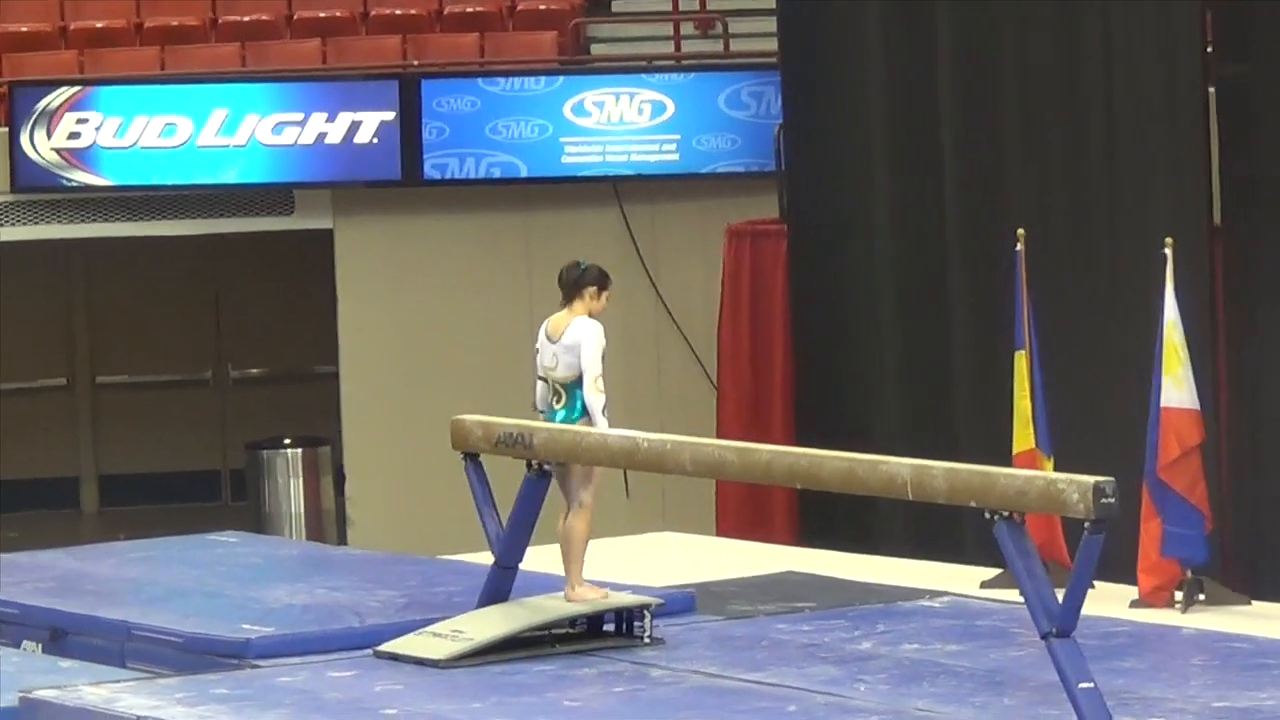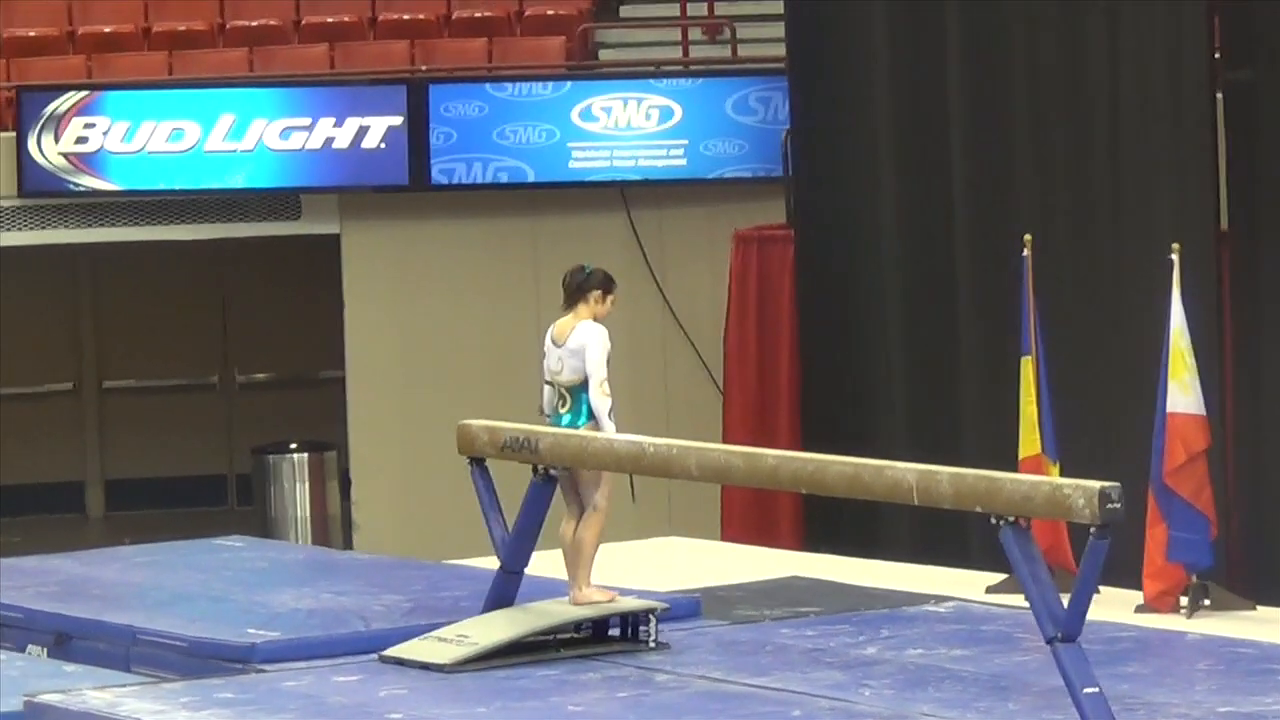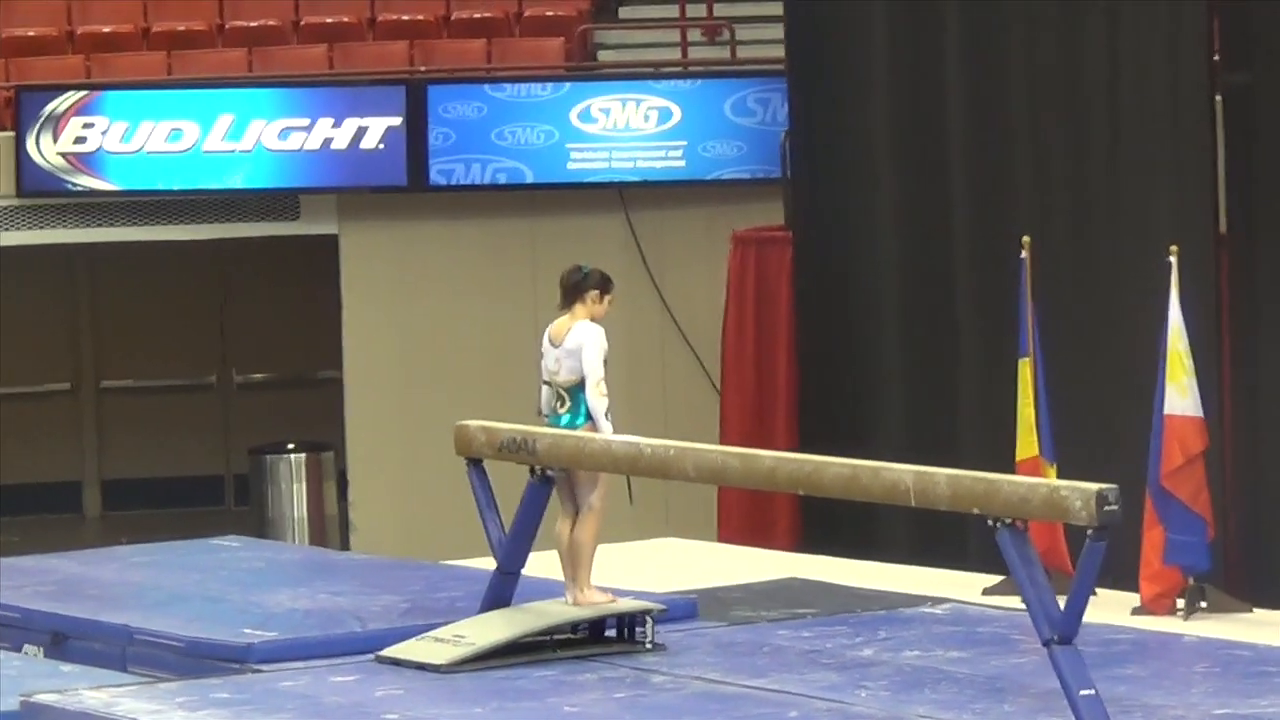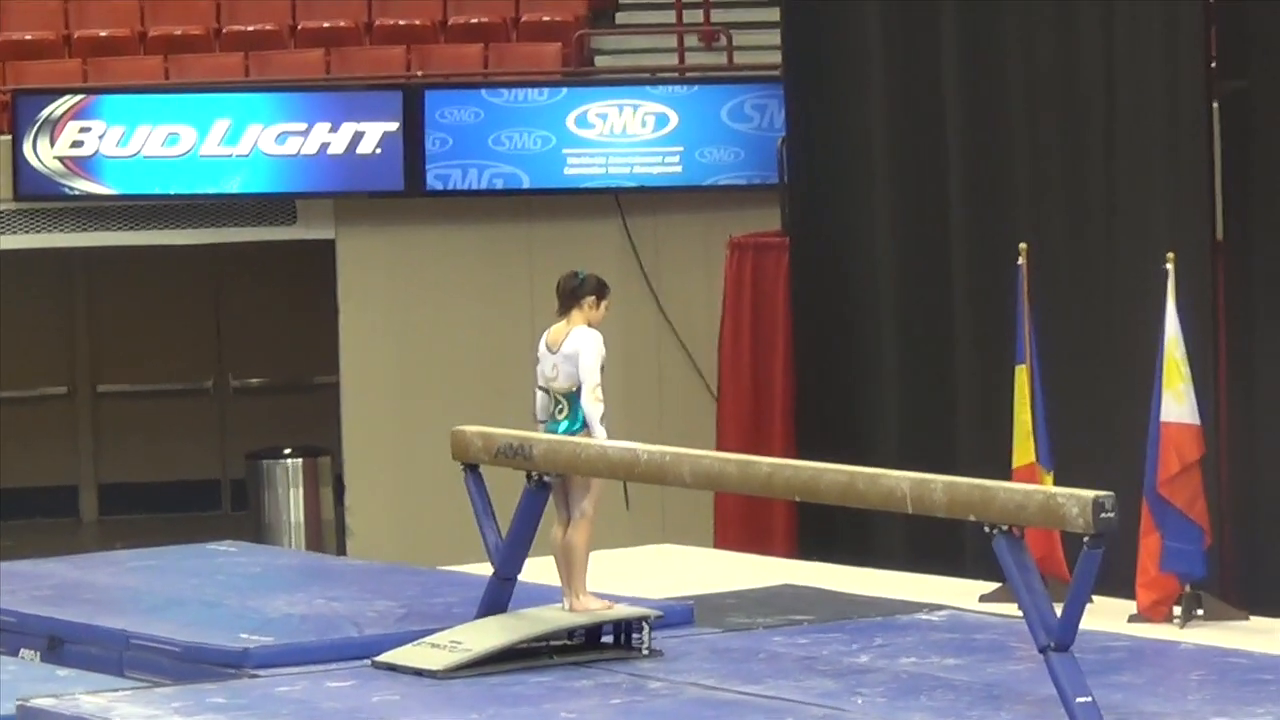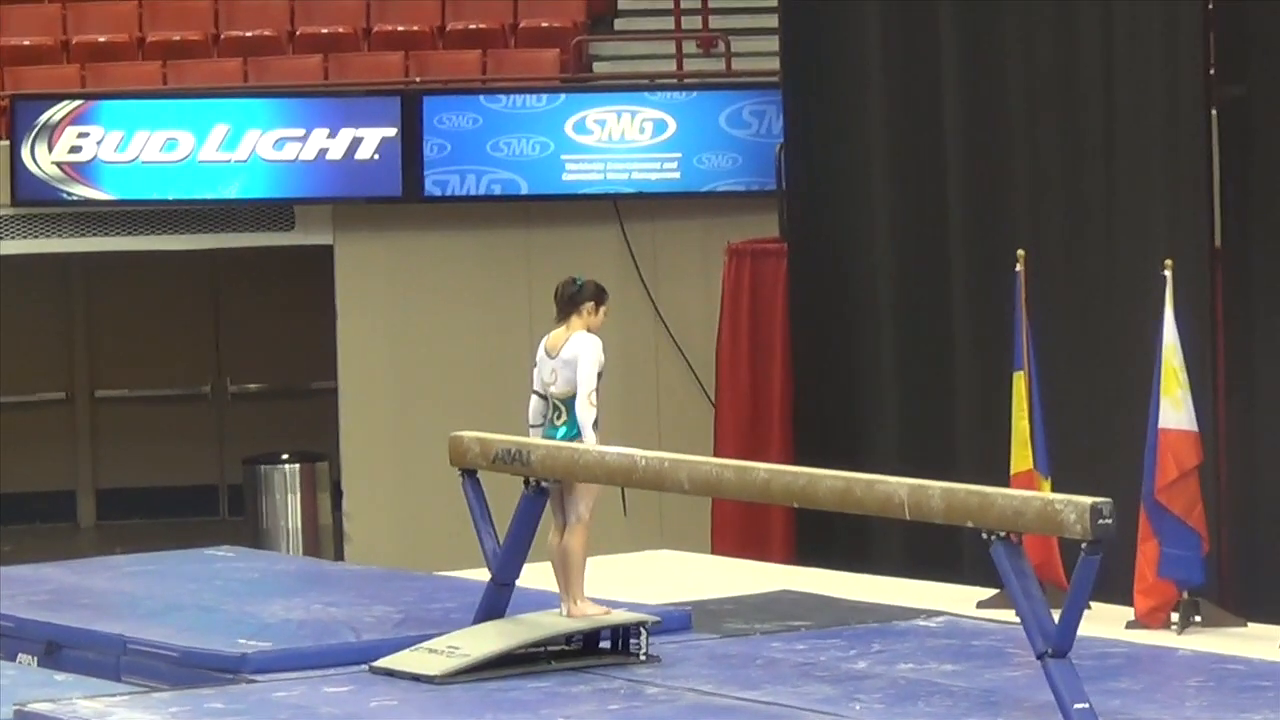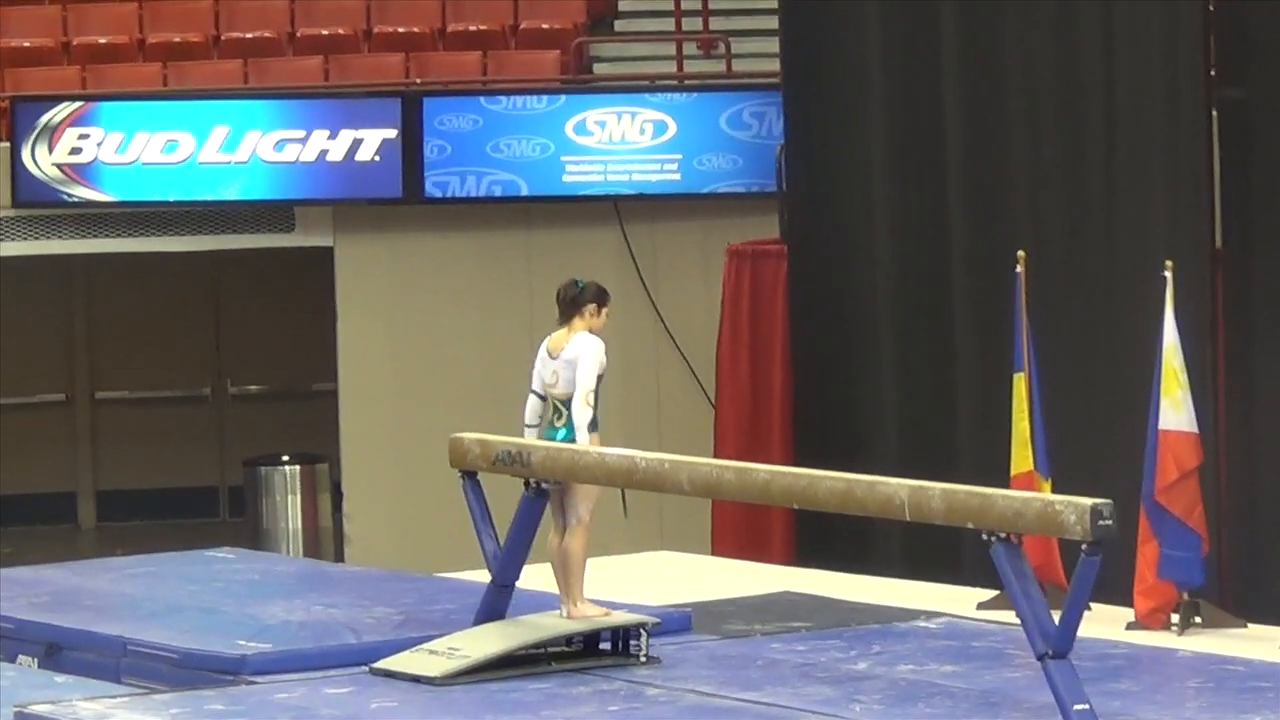
dt=0.1s
person 1, frame 1
left shoulder: (547, 327)
right shoulder: (589, 329)
left elbow: (541, 383)
right elbow: (592, 384)
right wrist: (602, 429)
left hip: (554, 420)
right hip: (577, 421)
left knee: (573, 504)
right knee: (583, 504)
left ankle: (573, 580)
right ankle: (576, 585)
person 1, frame 2
left shoulder: (553, 331)
right shoulder: (594, 333)
right elbow: (598, 387)
right wrist: (610, 432)
left hip: (560, 425)
right hip: (584, 425)
left knee: (573, 510)
right knee: (595, 507)
left ankle: (576, 585)
right ankle: (583, 586)
person 1, frame 3
left shoulder: (551, 331)
right shoulder: (590, 332)
right elbow: (595, 387)
right wrist: (607, 432)
left hip: (557, 425)
right hip: (581, 425)
left knee: (568, 511)
right knee: (590, 507)
left ankle: (573, 586)
right ankle: (583, 587)
person 1, frame 4
left shoulder: (547, 337)
right shoulder: (588, 338)
left elbow: (542, 392)
right elbow: (590, 392)
right wrist: (600, 438)
left hip: (554, 429)
right hip: (579, 431)
left knee: (564, 517)
right knee: (582, 516)
left ankle: (569, 592)
right ankle: (579, 596)
person 1, frame 5
left shoulder: (546, 343)
right shoulder: (588, 343)
left elbow: (537, 398)
right elbow: (586, 398)
left wrist: (536, 439)
right wrist: (591, 443)
left hip: (552, 434)
right hip: (575, 437)
left knee: (560, 522)
right knee: (578, 521)
left ankle: (567, 598)
right ankle: (577, 601)
person 1, frame 6
left shoulder: (547, 344)
right shoulder: (590, 344)
left elbow: (535, 398)
right elbow: (583, 398)
left wrist: (530, 441)
right wrist: (583, 444)
left hip: (552, 437)
right hip: (575, 438)
left knee: (560, 524)
right knee: (578, 523)
left ankle: (567, 600)
right ankle: (577, 603)
